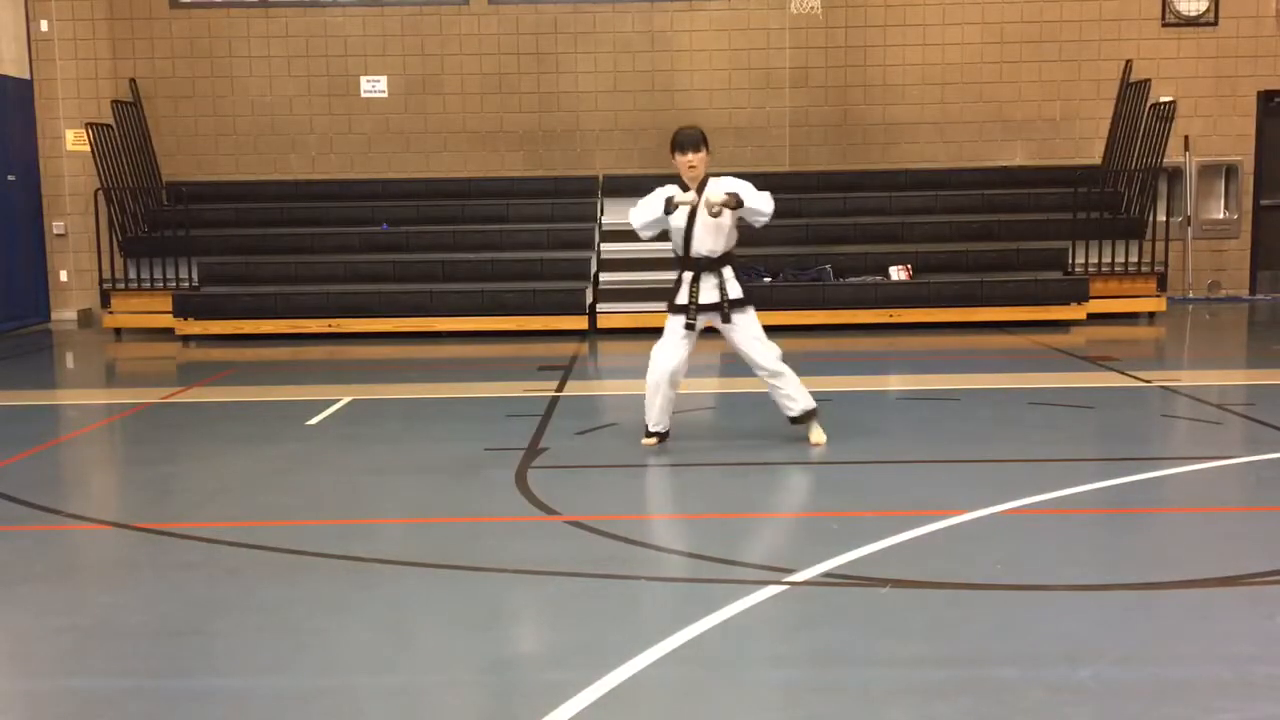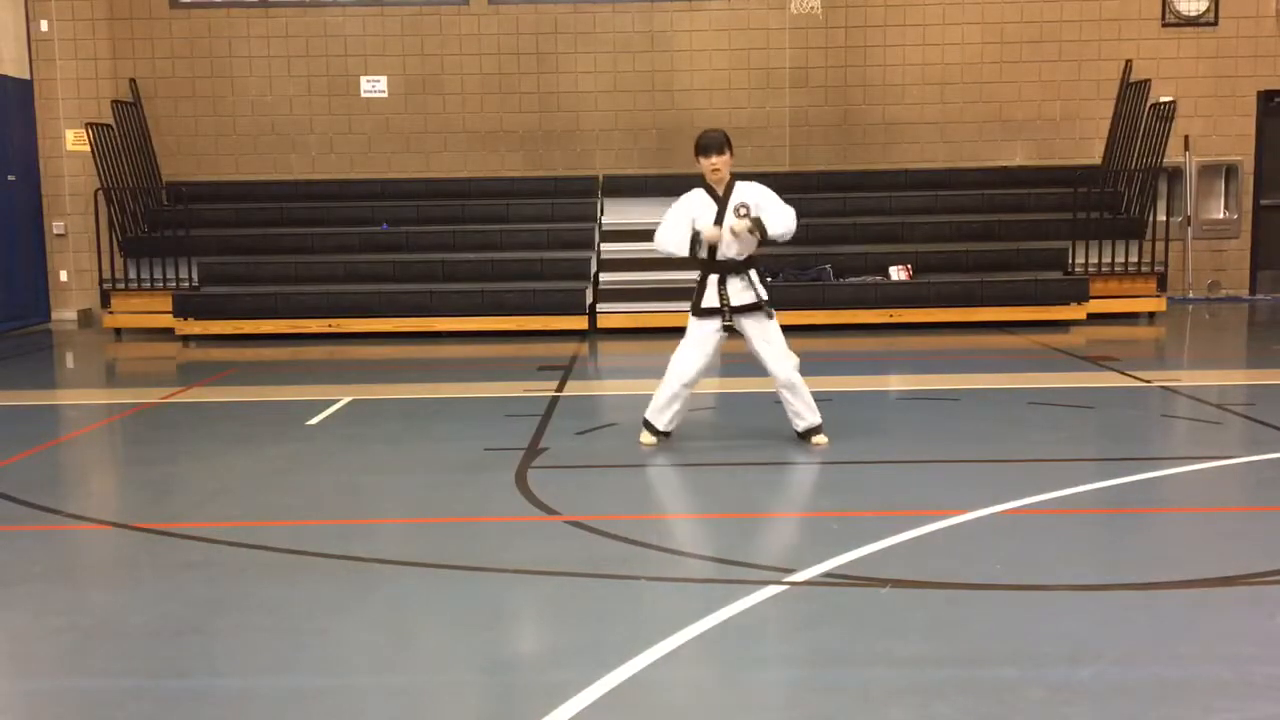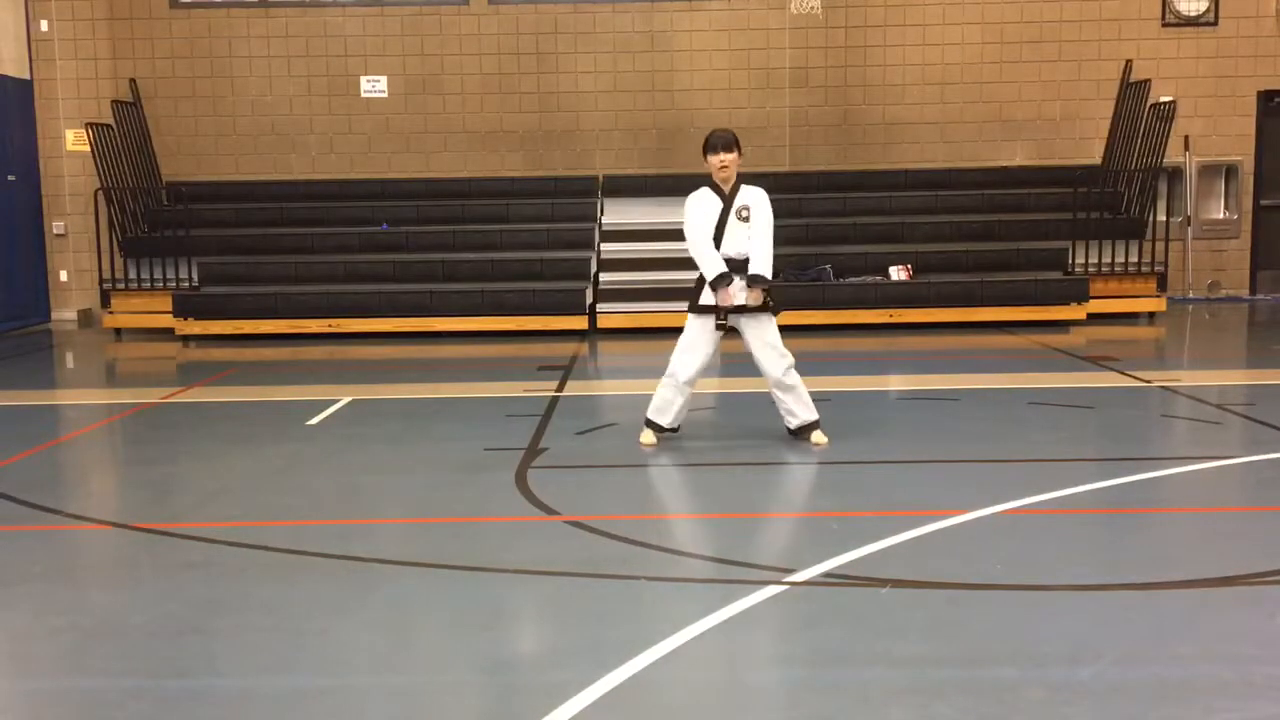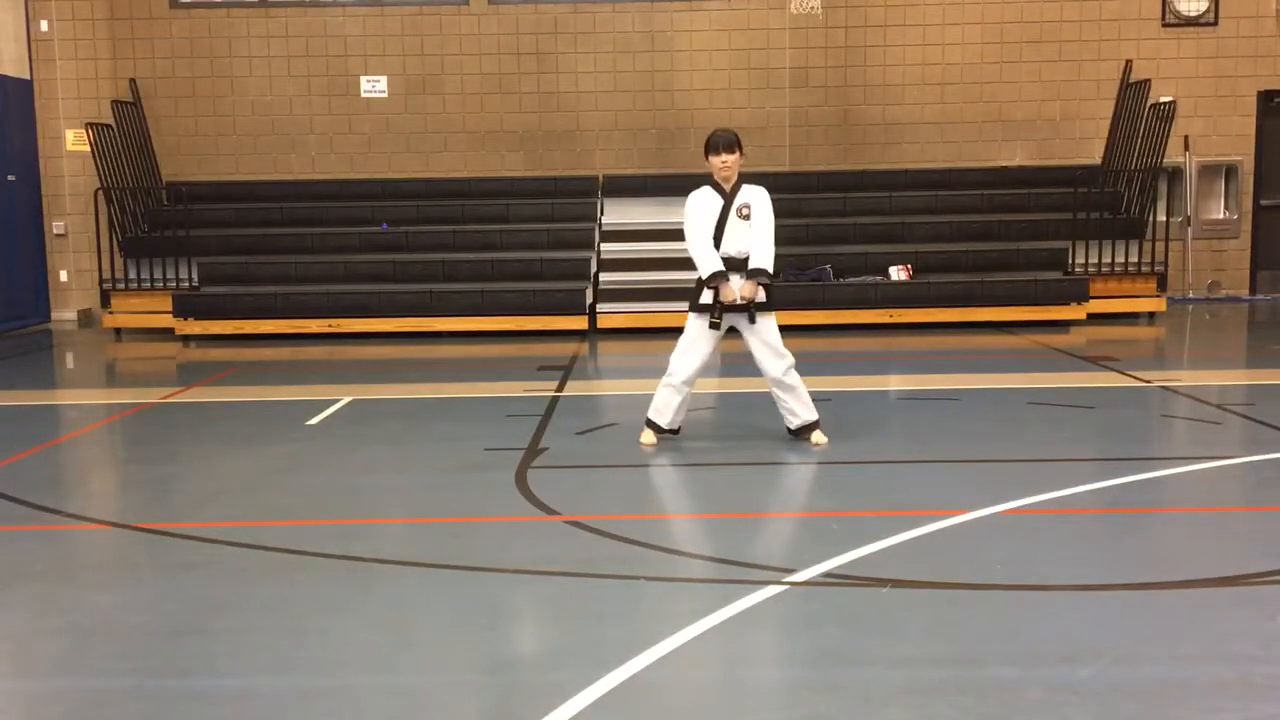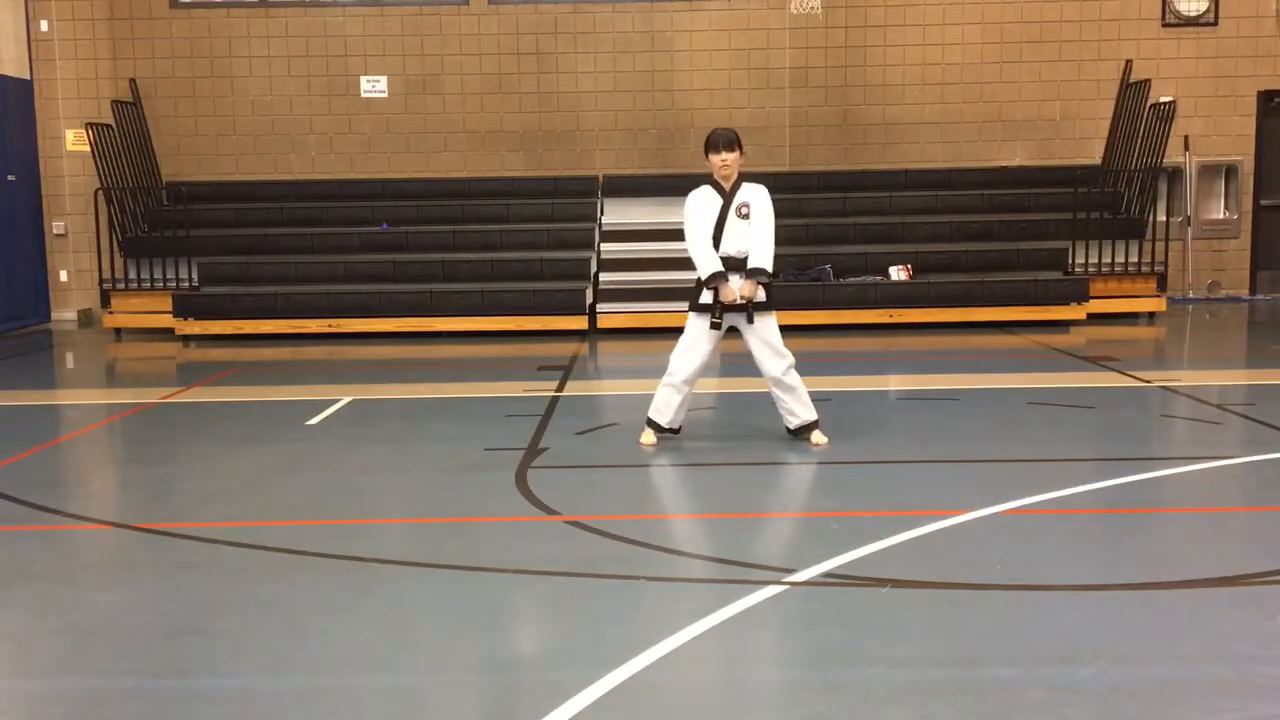
dt=0.2s
person 1, frame 1
left shoulder: (727, 185)
right shoulder: (668, 194)
left elbow: (765, 206)
right elbow: (638, 219)
left wrist: (732, 201)
right wrist: (671, 203)
left hip: (726, 285)
right hip: (689, 288)
left knee: (763, 355)
right knee: (665, 363)
left ankle: (806, 415)
right ankle: (655, 427)
person 1, frame 2
left shoulder: (754, 192)
right shoulder: (690, 201)
left elbow: (787, 220)
right elbow: (664, 240)
left wrist: (755, 226)
right wrist: (699, 237)
left hip: (750, 288)
right hip: (712, 292)
left knee: (782, 364)
right knee: (686, 366)
left ankle: (810, 425)
right ankle: (655, 424)
person 1, frame 3
left shoulder: (756, 196)
right shoulder: (697, 200)
left elbow: (762, 242)
right elbow: (701, 245)
left wrist: (756, 285)
right wrist: (722, 286)
left hip: (749, 288)
right hip: (711, 289)
left knee: (776, 362)
right knee: (686, 363)
left ankle: (806, 423)
right ankle: (657, 422)
person 1, frame 4
left shoulder: (757, 195)
right shoulder: (698, 199)
left elbow: (763, 239)
right elbow: (699, 243)
left wrist: (755, 279)
right wrist: (721, 281)
left hip: (750, 286)
right hip: (711, 288)
left knee: (776, 362)
right knee: (685, 363)
left ankle: (806, 423)
right ankle: (658, 423)
person 1, frame 5
left shoulder: (757, 193)
right shoulder: (697, 198)
left elbow: (763, 238)
right elbow: (699, 243)
left wrist: (753, 278)
right wrist: (720, 282)
left hip: (750, 285)
right hip: (711, 287)
left knee: (776, 362)
right knee: (686, 362)
left ankle: (805, 423)
right ankle: (658, 423)
